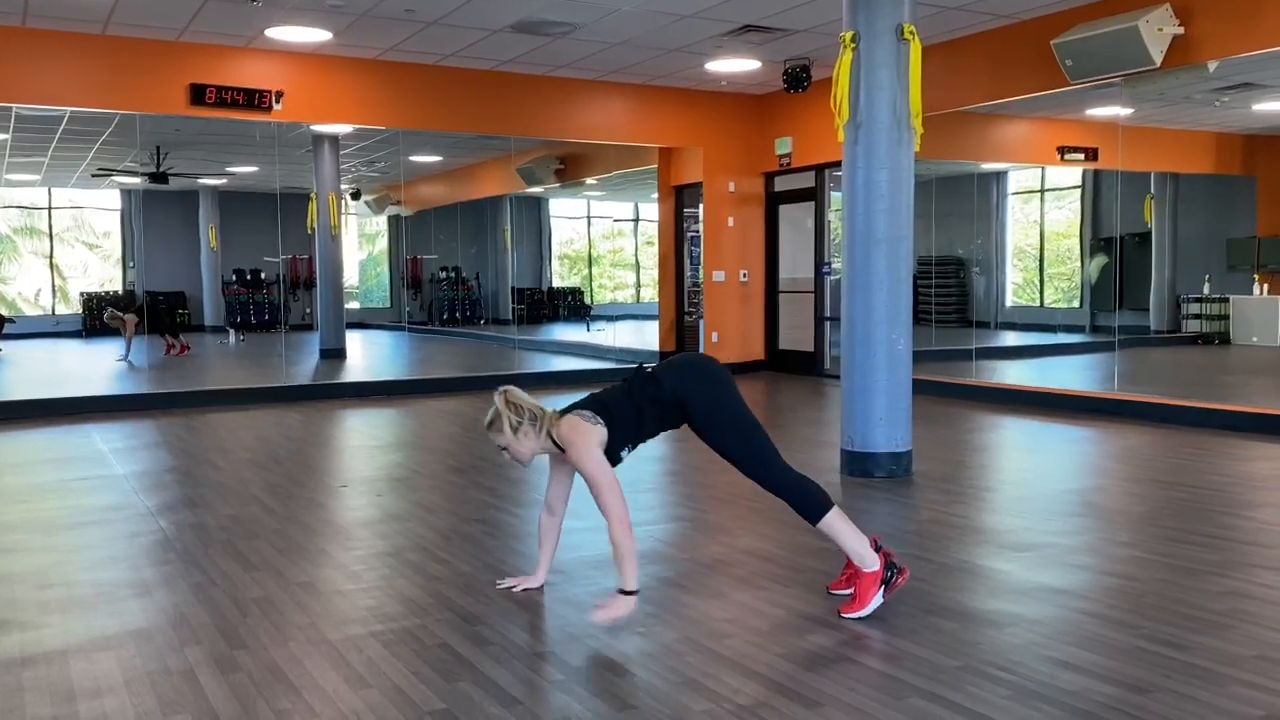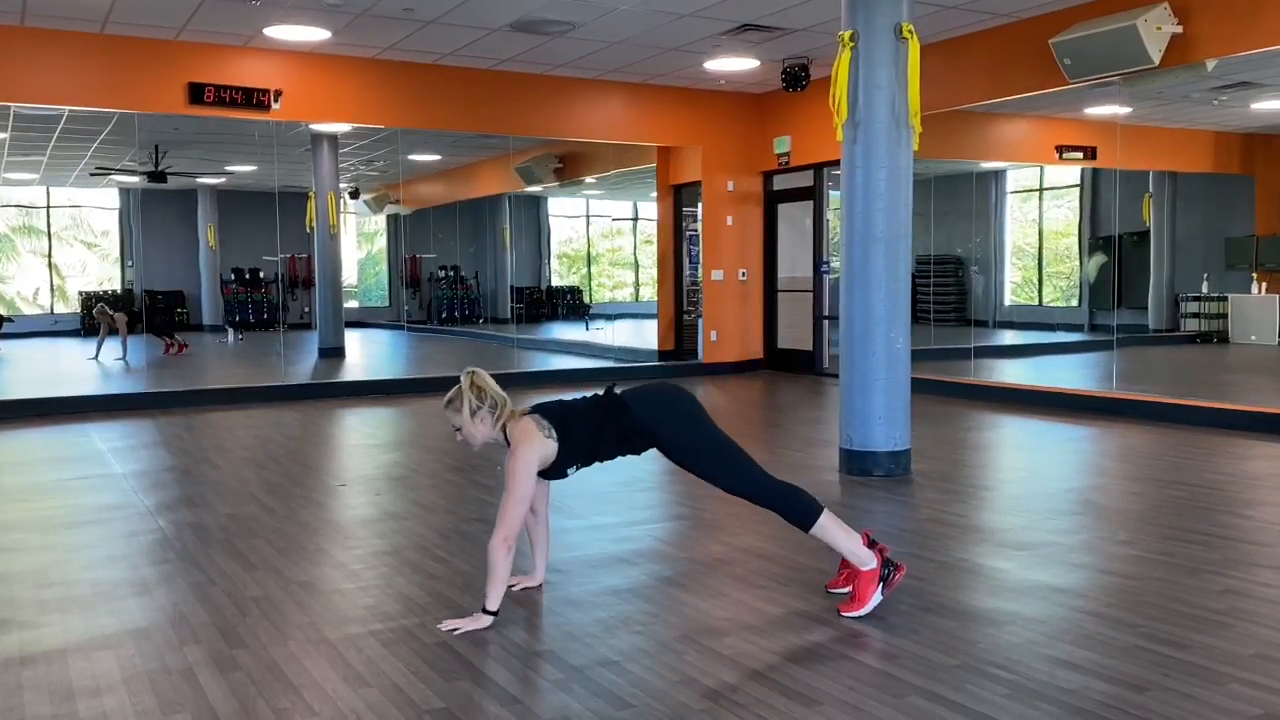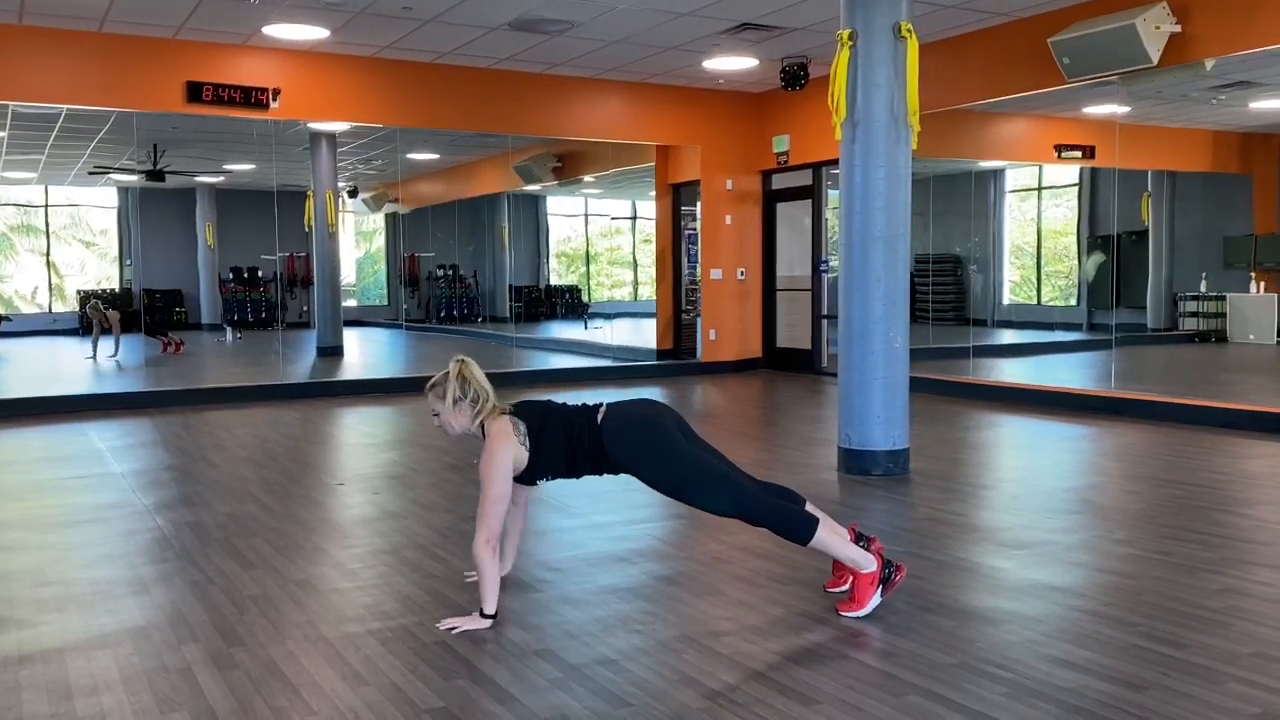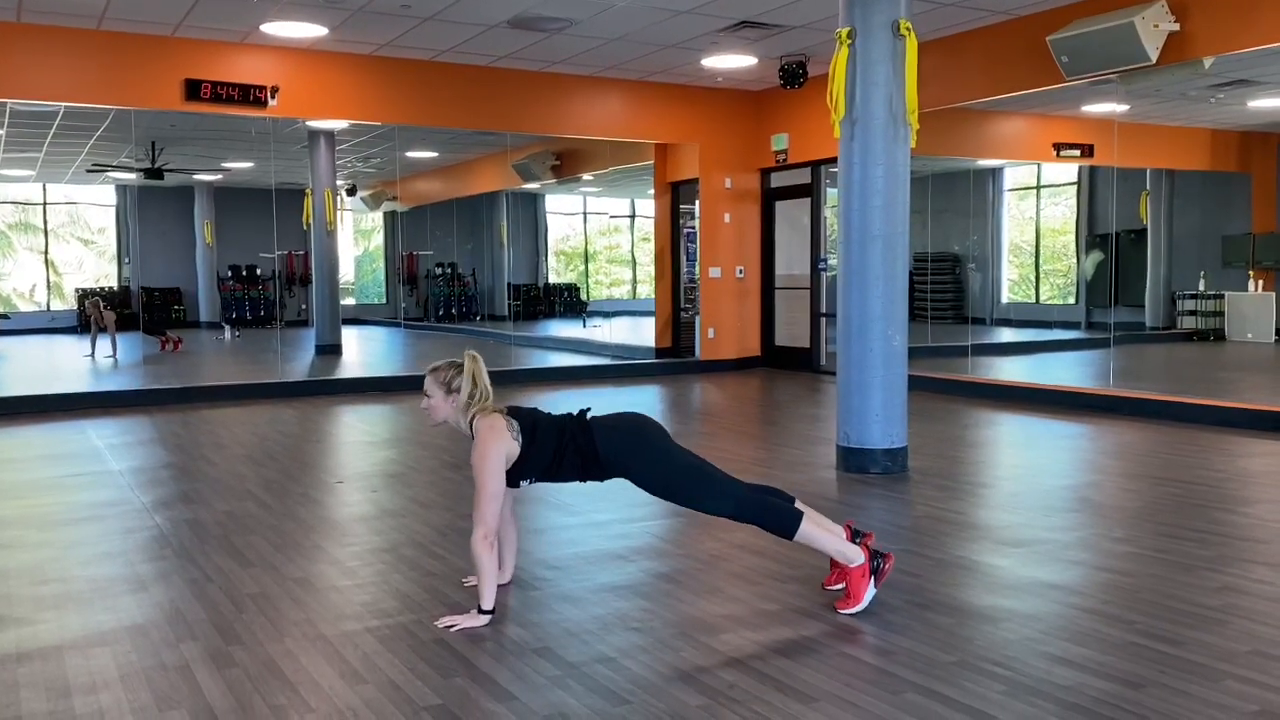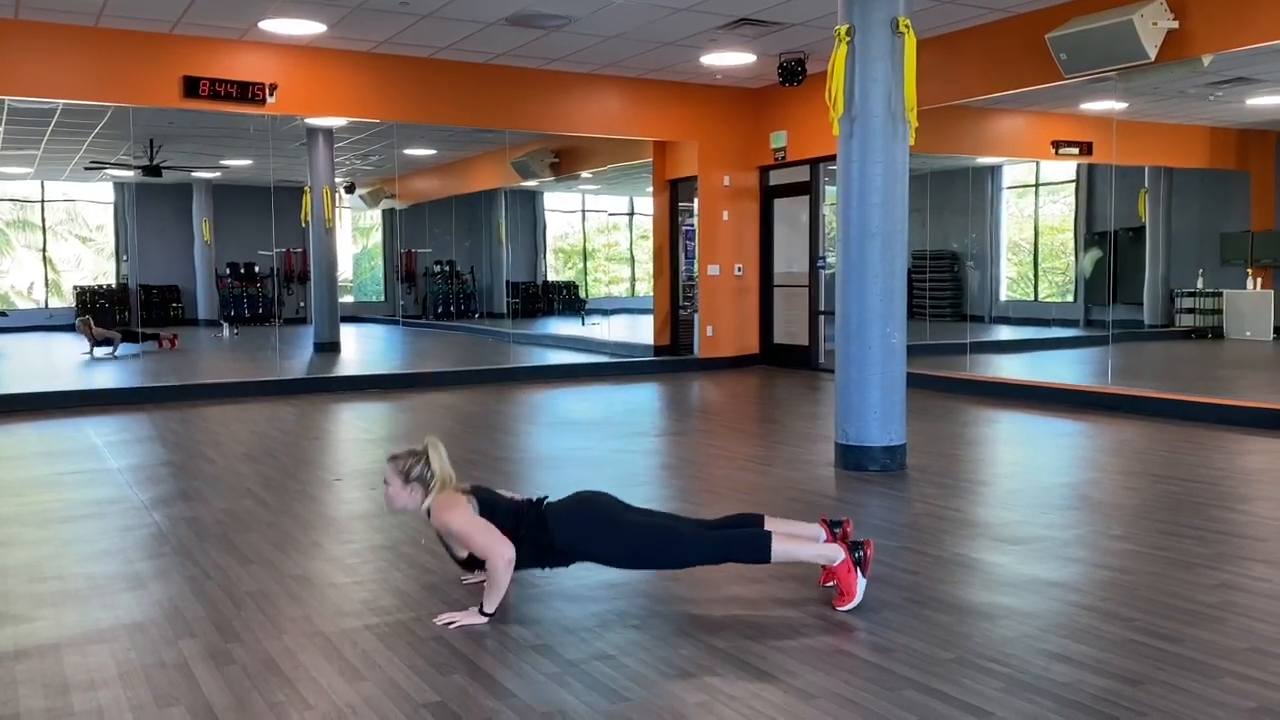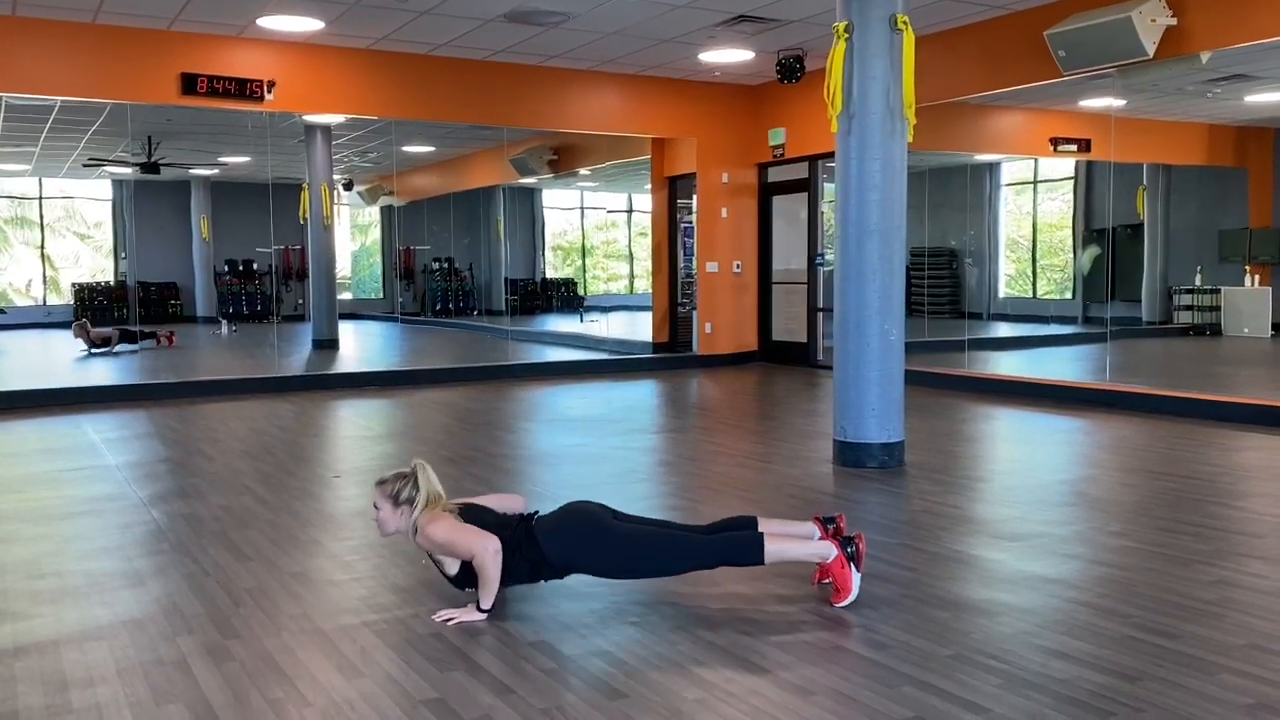
dt=0.4s
person 1, frame 1
left shoulder: (575, 438)
right shoulder: (557, 435)
left elbow: (618, 518)
right elbow: (552, 509)
left wrist: (628, 591)
right wrist: (539, 574)
left hip: (694, 385)
right hip: (680, 388)
left knee: (772, 473)
right knee: (770, 473)
left ankle: (873, 566)
right ankle: (861, 550)
person 1, frame 2
left shoulder: (524, 443)
right shoulder: (520, 428)
left elbow: (504, 536)
right elbow: (536, 508)
left wrist: (487, 611)
right wrist: (538, 572)
left hip: (658, 416)
right hip: (649, 413)
left knee: (759, 487)
right knee: (755, 486)
left ankle: (869, 563)
right ankle: (857, 544)
person 1, frame 3
left shoulder: (498, 445)
right shoulder: (506, 422)
left elbow: (485, 537)
right elbow: (517, 499)
left wrist: (485, 613)
right wrist: (504, 564)
left hip: (634, 442)
right hip: (641, 420)
left knee: (747, 503)
right knee: (747, 489)
left ankle: (868, 566)
right ankle: (852, 540)
person 1, frame 4
left shoulder: (487, 440)
right shoulder: (491, 422)
left elbow: (483, 533)
right elbow: (504, 505)
left wrist: (484, 610)
right wrist: (505, 571)
left hip: (623, 448)
right hip: (624, 436)
left knee: (736, 501)
right knee: (737, 494)
left ankle: (858, 560)
right ankle: (846, 536)
person 1, frame 5
left shoulder: (445, 514)
right shoulder: (454, 494)
left elbow: (503, 552)
left wrist: (483, 611)
right wrist: (495, 573)
left hip: (581, 532)
right hip: (581, 515)
left knee: (709, 545)
right knee: (711, 530)
left ankle: (840, 555)
right ankle: (826, 531)
person 1, frame 6
left shoulder: (432, 532)
right shoulder: (448, 510)
left elbow: (489, 548)
right elbow: (515, 502)
left wrist: (482, 606)
right wrist: (508, 556)
left hip: (572, 545)
right hip: (575, 524)
left knee: (704, 552)
right knee: (704, 537)
left ankle: (832, 552)
right ankle: (820, 528)
